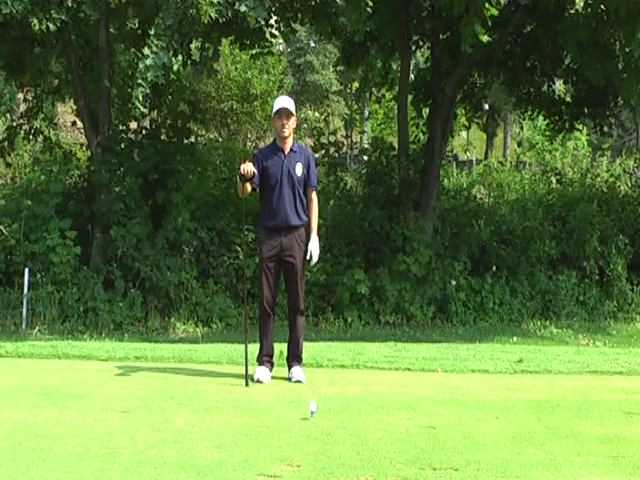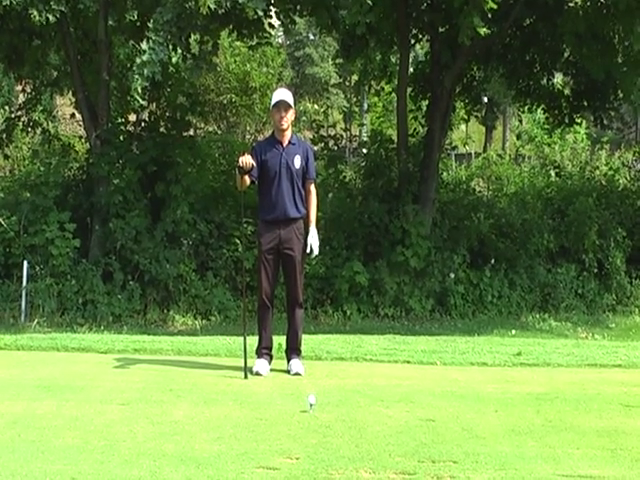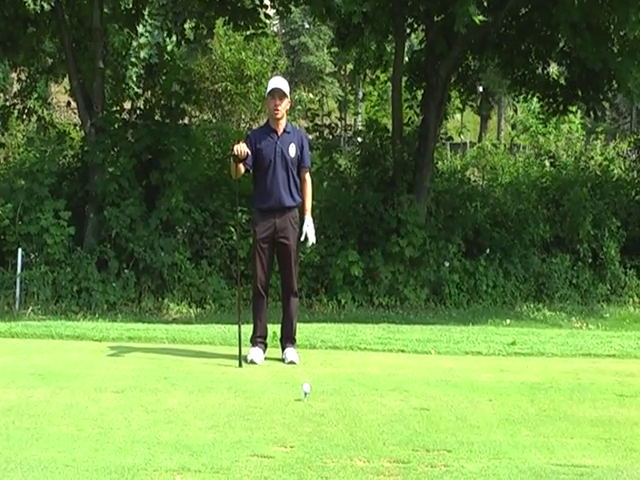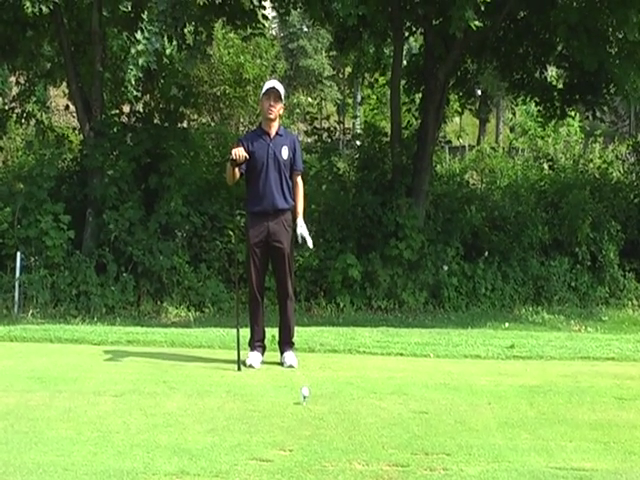
dt=1s
person 1, frame 1
left shoulder: (306, 156)
right shoulder: (262, 156)
left elbow: (312, 197)
right elbow: (245, 192)
left wrist: (314, 235)
right wrist: (243, 177)
left hip: (296, 235)
right hip: (269, 235)
left knee: (296, 302)
right knee: (266, 301)
left ankle: (295, 363)
right ankle: (264, 362)
person 1, frame 2
left shoulder: (304, 149)
right shoulder: (260, 149)
left elbow: (310, 190)
right elbow: (243, 185)
left wrist: (313, 228)
right wrist: (242, 170)
left hip: (294, 228)
right hip: (267, 228)
left knee: (295, 294)
right knee: (265, 294)
left ankle: (294, 355)
right ankle: (263, 354)
person 1, frame 3
left shoulder: (299, 138)
right shoulder: (255, 137)
left elbow: (305, 178)
right elbow: (237, 174)
left wrist: (308, 217)
right wrist: (237, 158)
left hip: (289, 216)
right hip: (262, 217)
left knee: (290, 283)
right knee: (260, 282)
left ankle: (288, 344)
right ankle: (258, 343)
person 1, frame 4
left shoulder: (291, 140)
right shoulder: (248, 140)
left elbow: (297, 181)
right elbow: (231, 180)
left wrist: (300, 218)
right wrist: (233, 161)
left hip: (282, 219)
right hip: (256, 220)
left knee: (285, 286)
right knee: (255, 286)
left ankle: (287, 347)
right ankle: (256, 347)
